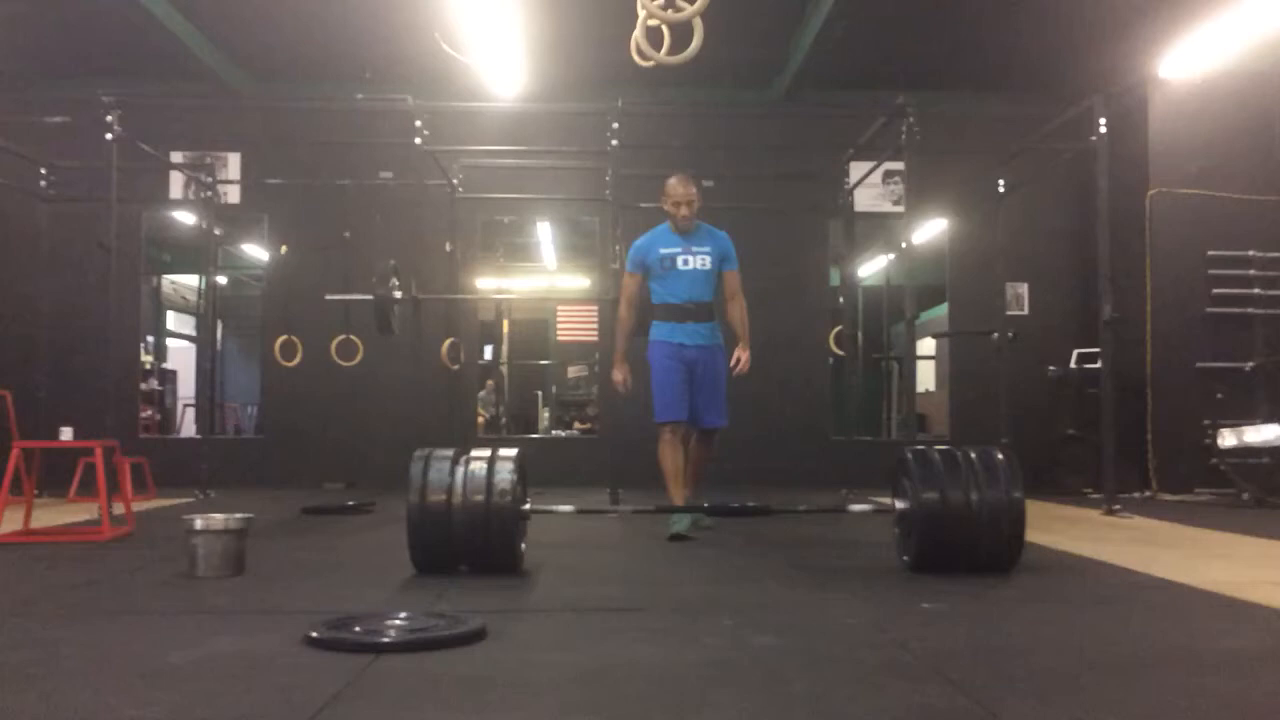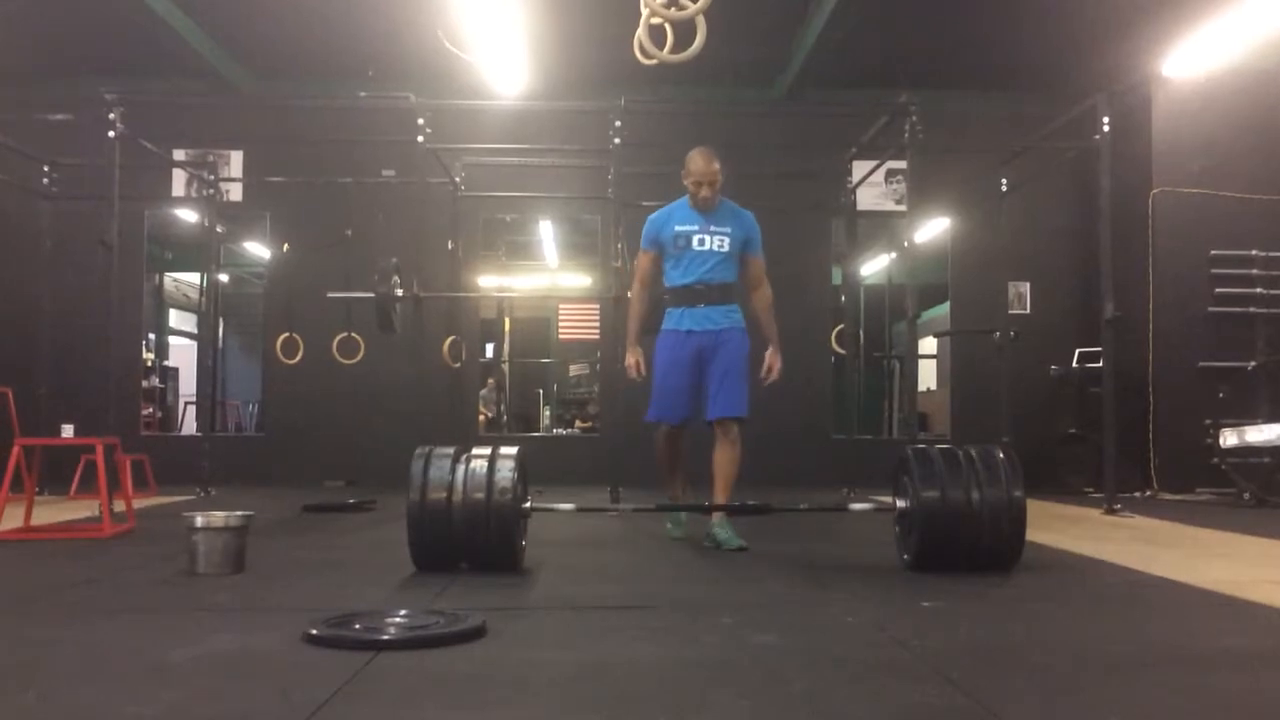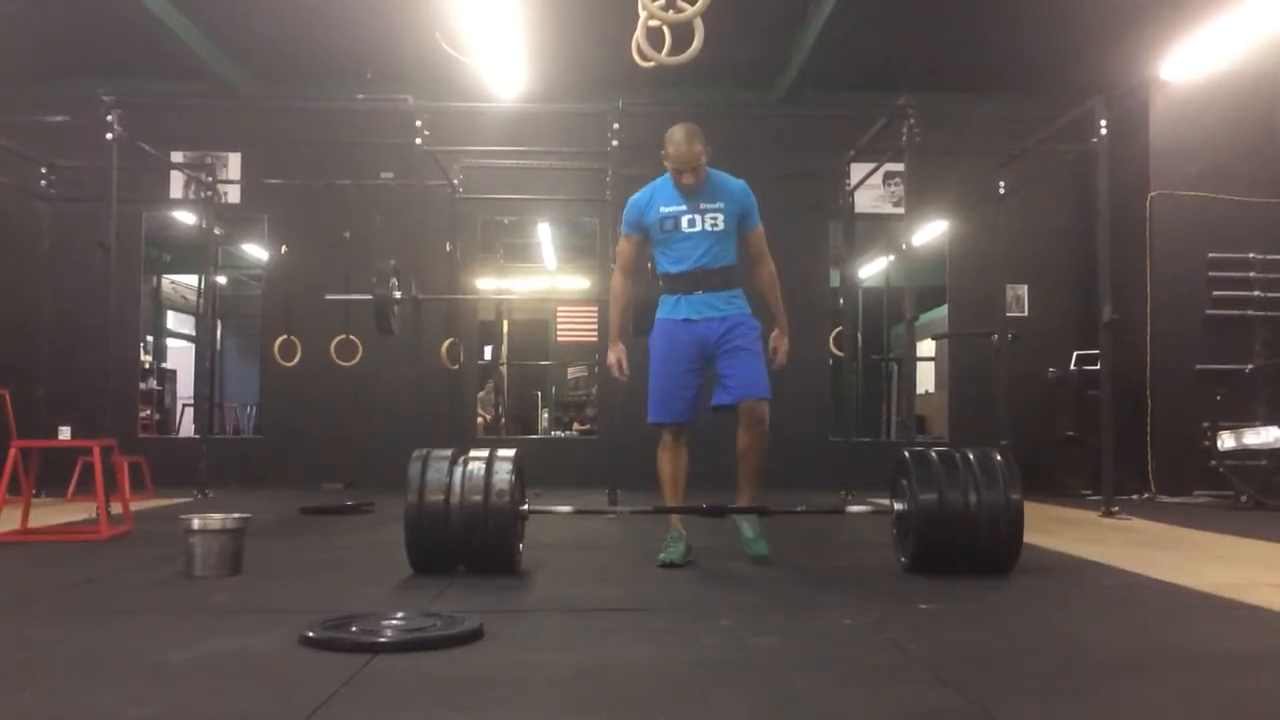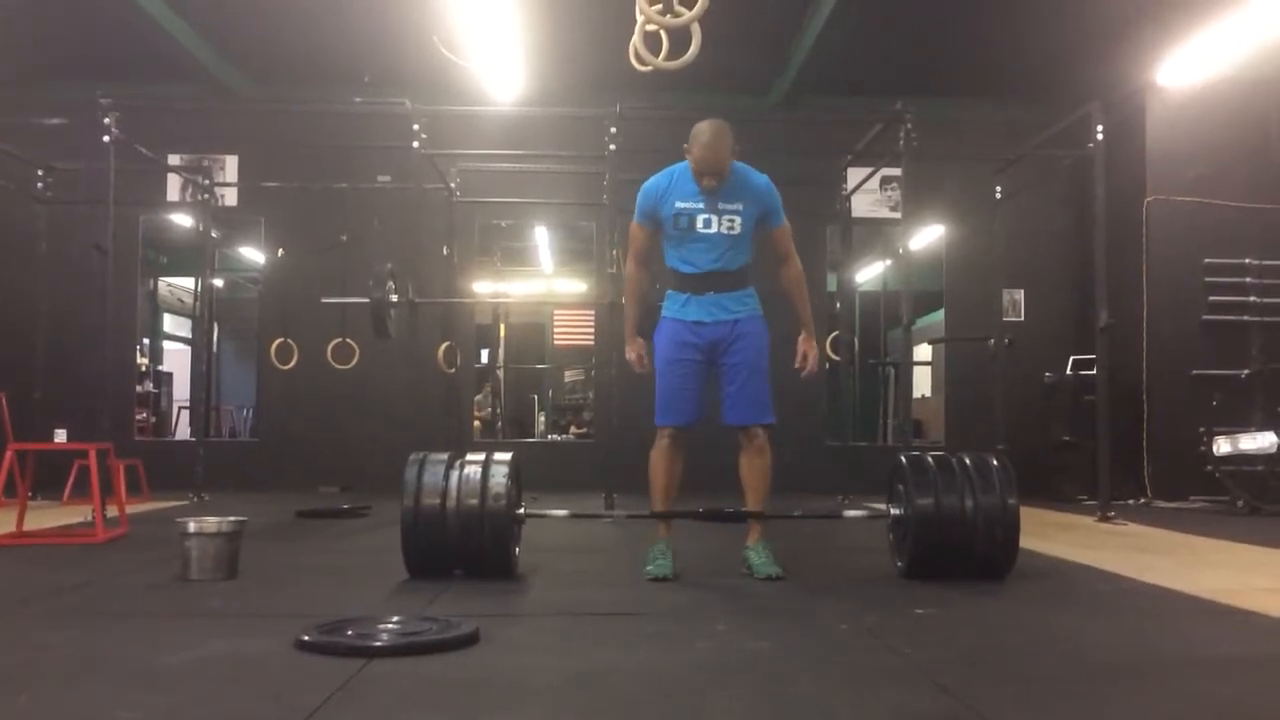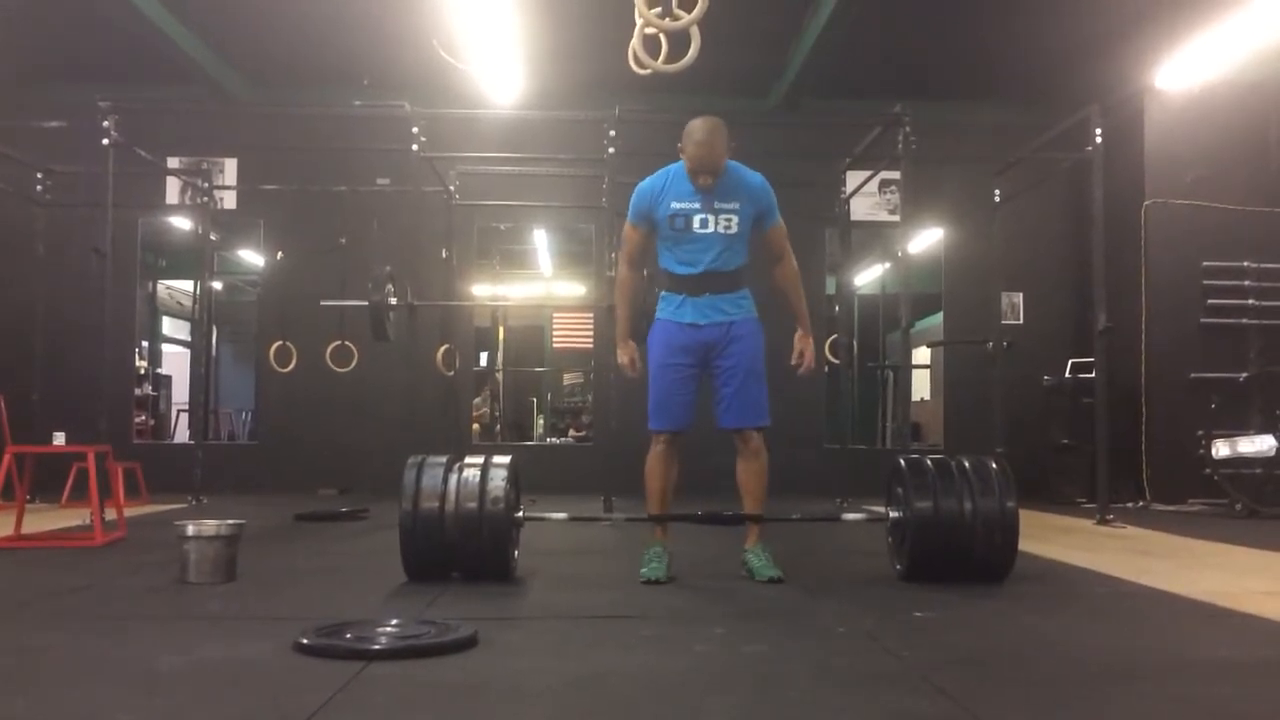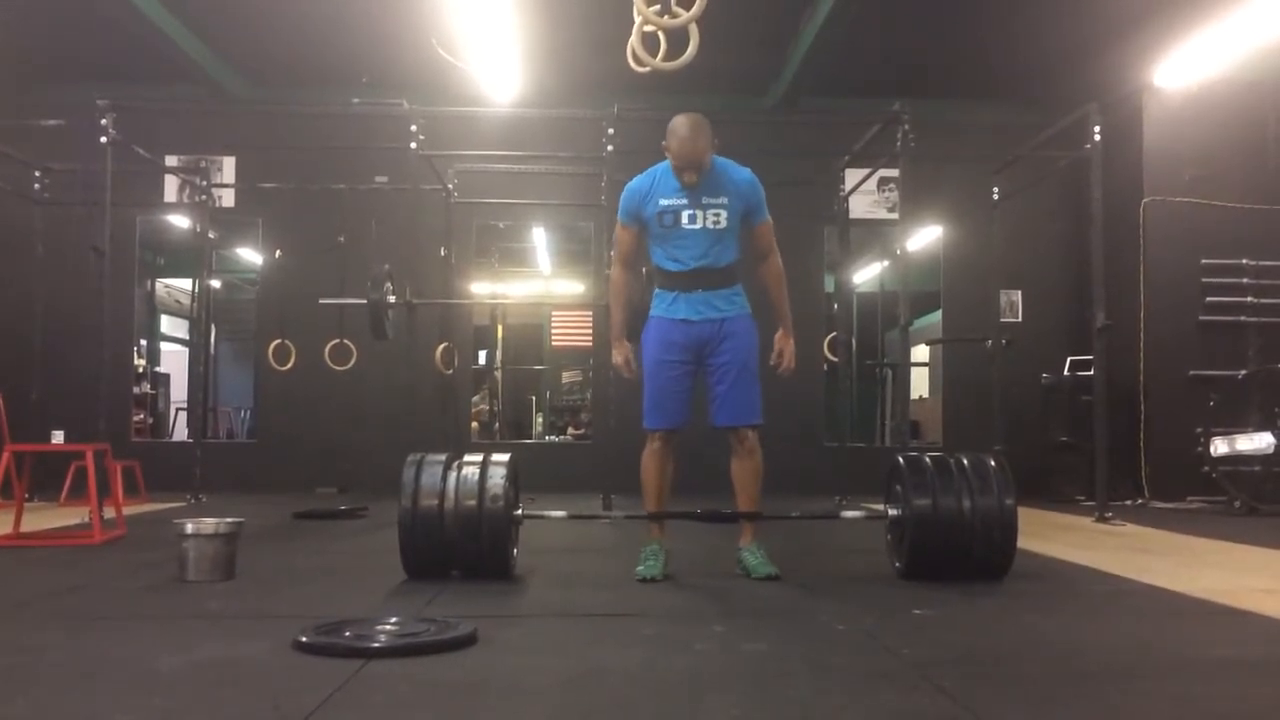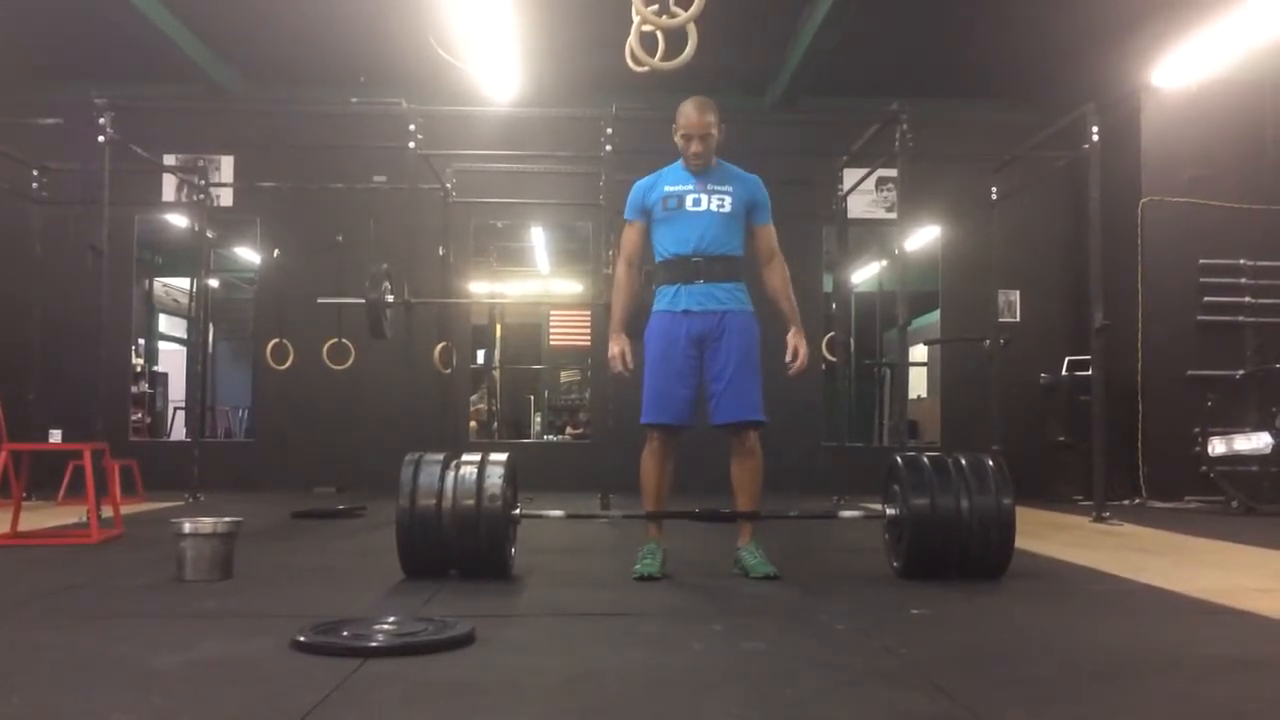
dt=0.7s
person 1, frame 1
left shoulder: (720, 242)
right shoulder: (645, 246)
left elbow: (734, 298)
right elbow: (628, 306)
left wrist: (743, 343)
right wrist: (619, 360)
left hip: (708, 342)
right hip: (666, 342)
left knee: (706, 429)
right knee: (671, 426)
left ankle: (688, 497)
right ankle: (679, 510)
person 1, frame 2
left shoulder: (743, 222)
right shoulder: (660, 222)
left elbow: (759, 287)
right elbow: (642, 285)
left wrist: (774, 344)
right wrist: (632, 343)
left hip: (727, 331)
right hip: (678, 330)
left knee: (727, 424)
right knee: (669, 425)
left ankle: (719, 520)
right ankle: (676, 495)
person 1, frame 3
left shoulder: (737, 193)
right shoulder: (643, 203)
left elbow: (761, 263)
right elbow: (623, 273)
left wrist: (781, 326)
right wrist: (614, 339)
left hip: (731, 315)
right hip: (675, 320)
left knee: (754, 409)
right knee: (672, 428)
left ankle: (745, 507)
right ankle: (676, 531)
person 1, frame 4
left shoulder: (759, 189)
right shoulder: (656, 190)
left elbow: (787, 260)
right elbow: (637, 263)
left wrist: (808, 331)
right wrist: (631, 333)
left hip: (741, 318)
right hip: (680, 319)
left knee: (752, 430)
right knee: (670, 430)
left ankle: (754, 542)
right ankle: (661, 542)
person 1, frame 5
left shoulder: (755, 188)
right shoulder: (651, 191)
left elbow: (782, 260)
right elbow: (629, 265)
left wrist: (805, 328)
right wrist: (623, 337)
left hip: (736, 321)
right hip: (675, 321)
left knee: (749, 434)
right knee: (664, 435)
left ankle: (753, 544)
right ankle: (658, 545)
person 1, frame 6
left shoulder: (743, 184)
right shoulder: (640, 190)
left elbow: (766, 257)
right elbow: (623, 266)
left wrist: (786, 328)
right wrist: (617, 337)
left hip: (730, 318)
right hip: (669, 319)
left knee: (743, 432)
right knee: (660, 434)
left ankle: (748, 542)
right ankle: (655, 543)
person 1, frame 7
left shoulder: (749, 187)
right shoulder: (647, 189)
left elbow: (771, 261)
right elbow: (628, 264)
left wrist: (796, 325)
right wrist: (616, 331)
left hip: (732, 314)
right hip: (671, 314)
left knee: (744, 431)
right knee: (660, 431)
left ankle: (747, 542)
right ankle: (653, 543)
